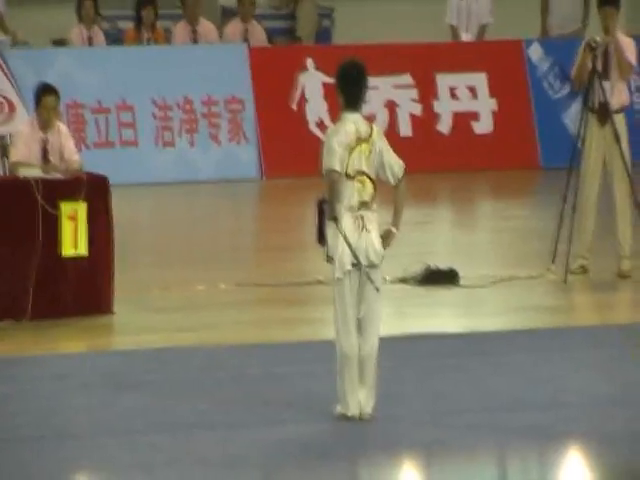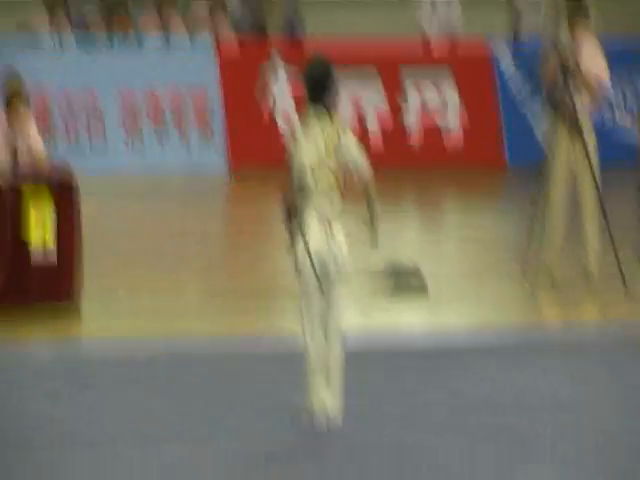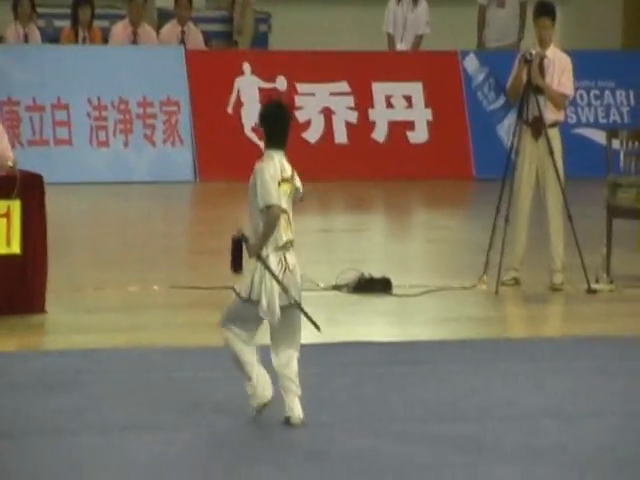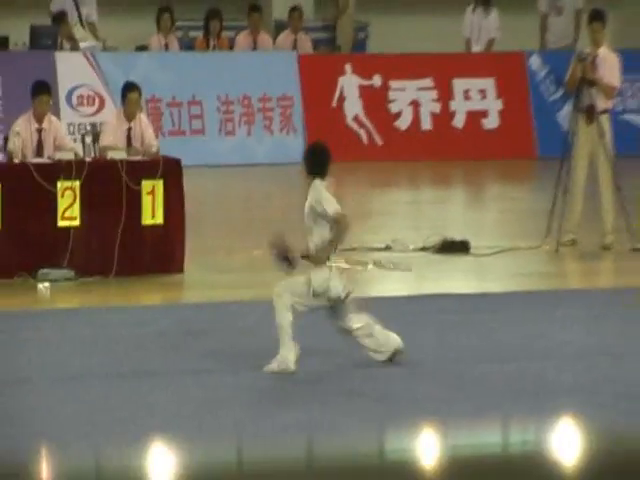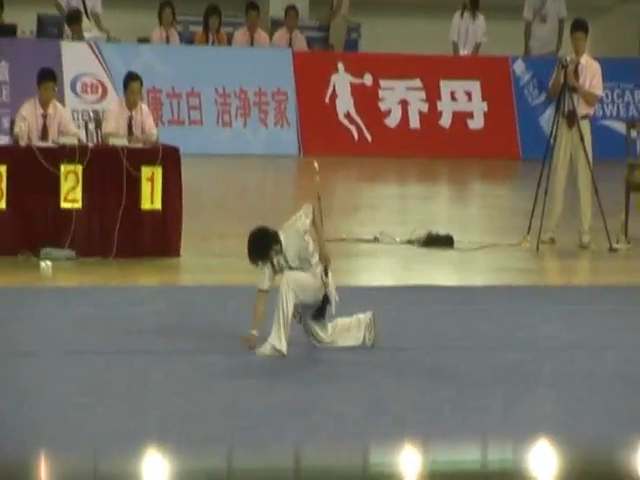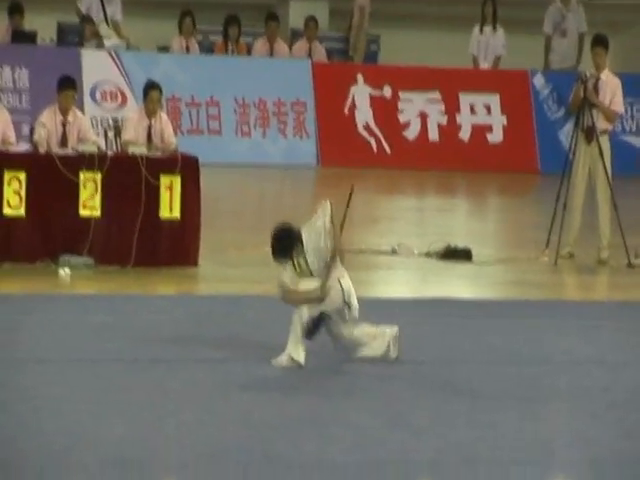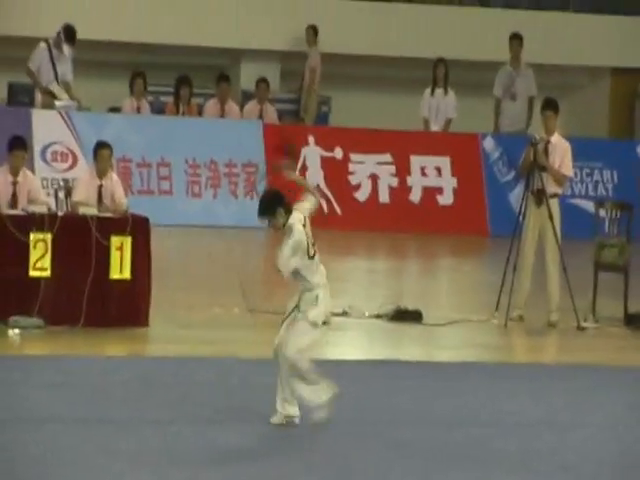
dt=0.7s
person 1, frame 1
left shoulder: (336, 132)
right shoulder: (375, 133)
left elbow: (333, 177)
right elbow: (399, 178)
left wrist: (332, 211)
right wrist: (394, 227)
left hip: (345, 232)
right hip: (371, 231)
left knee: (347, 325)
right knee: (369, 324)
left ankle: (350, 402)
right ankle: (366, 401)
person 1, frame 2
left shoulder: (305, 134)
right shoulder: (340, 134)
left elbow: (301, 181)
right elbow: (365, 175)
left wrist: (294, 214)
left hip: (310, 234)
right hip: (332, 234)
left knee: (314, 328)
right knee: (330, 327)
left ankle: (320, 405)
right ankle: (331, 405)
person 1, frame 3
left shoulder: (264, 168)
right shoulder: (286, 168)
left elbow: (275, 211)
left wrist: (258, 245)
left hip: (268, 269)
right hip: (288, 267)
left knee: (233, 326)
right knee: (286, 346)
left ankle: (260, 389)
right ankle: (293, 409)
person 1, frame 4
left shoulder: (318, 193)
right shoulder: (320, 192)
left elbow: (341, 221)
left wrist: (323, 252)
left hip: (321, 275)
right hip: (328, 275)
right knee: (349, 320)
person 1, frame 5
left shoulder: (294, 229)
left elbow: (310, 209)
right elbow: (262, 295)
right wrist: (254, 331)
left hip: (320, 281)
right hip: (306, 290)
left knee: (288, 280)
right knee: (322, 337)
left ankle: (277, 344)
right ankle: (364, 325)
person 1, frame 6
left shoulder: (314, 231)
right shoulder: (286, 258)
left elbow: (327, 204)
right elbow: (287, 295)
right wrist: (318, 293)
left hip: (338, 286)
right hip: (322, 288)
left knee: (303, 292)
right knee: (348, 333)
left ankle: (294, 355)
right ankle: (388, 338)
person 1, frame 7
left shoulder: (293, 237)
right shoulder: (299, 215)
left elbow: (283, 267)
right elbow: (313, 196)
left hip: (314, 299)
right hip: (305, 296)
left knee: (292, 351)
right knee: (283, 348)
left ankle: (322, 391)
right ankle: (287, 411)
person 2, frame 1
left shoulder: (626, 43)
right shoulder: (590, 45)
left elbow: (626, 73)
right elbow: (577, 83)
left wrist: (615, 40)
right wrist: (585, 56)
left hip: (616, 119)
right hip: (594, 119)
left knee: (622, 187)
right knee: (588, 186)
left ankle: (625, 257)
right ankle: (582, 255)
person 2, frame 2
left shoulder: (593, 51)
right shoulder: (557, 50)
left elbow: (597, 89)
right elbow: (546, 85)
left wrist: (577, 68)
right wrist: (554, 63)
left hip: (584, 125)
right hip: (561, 124)
left knee: (589, 191)
right knee: (556, 189)
left ankle: (592, 260)
right ankle: (549, 255)
person 2, frame 3
left shoulder: (563, 60)
right shoulder: (524, 57)
left elbow: (562, 102)
right elbow: (512, 96)
left wrist: (541, 81)
right wrist: (520, 72)
left hip: (550, 133)
right hip: (527, 132)
left knee: (554, 201)
right knee: (521, 198)
left ankle: (557, 269)
right ankle: (514, 266)
person 2, frame 4
left shoulder: (611, 58)
right shoulder: (581, 56)
left elbow: (611, 92)
right elbow: (569, 88)
left wrist: (593, 76)
right wrist: (576, 69)
left hip: (601, 119)
right hip: (582, 118)
left knee: (605, 174)
right knee: (577, 173)
left ankle: (608, 231)
right ankle: (572, 230)
person 2, frame 5
left shoulder: (593, 67)
right shoulder: (564, 64)
left elbow: (593, 100)
right elbow: (552, 93)
left wrist: (576, 84)
right wrist: (559, 75)
left hip: (582, 124)
right hip: (564, 122)
left knee: (584, 177)
right knee: (558, 174)
left ankle: (585, 232)
right ankle: (551, 229)
person 2, frame 6
left shoulder: (614, 82)
right shoulder: (585, 78)
left elbow: (613, 116)
right elbow: (572, 108)
left wrist: (596, 100)
right wrist: (579, 92)
left hip: (601, 139)
right hip: (583, 138)
left knee: (603, 193)
right knee: (576, 189)
left ankle: (604, 247)
right ankle: (569, 243)
person 2, frame 7
left shoulder: (564, 146)
right shoulder: (535, 142)
left elbow: (563, 180)
right elbow: (522, 172)
left wrist: (546, 163)
right wrist: (530, 156)
left hip: (551, 202)
right hip: (533, 200)
left knee: (552, 255)
right knee: (526, 252)
left ankle: (553, 310)
right ankle: (519, 305)
